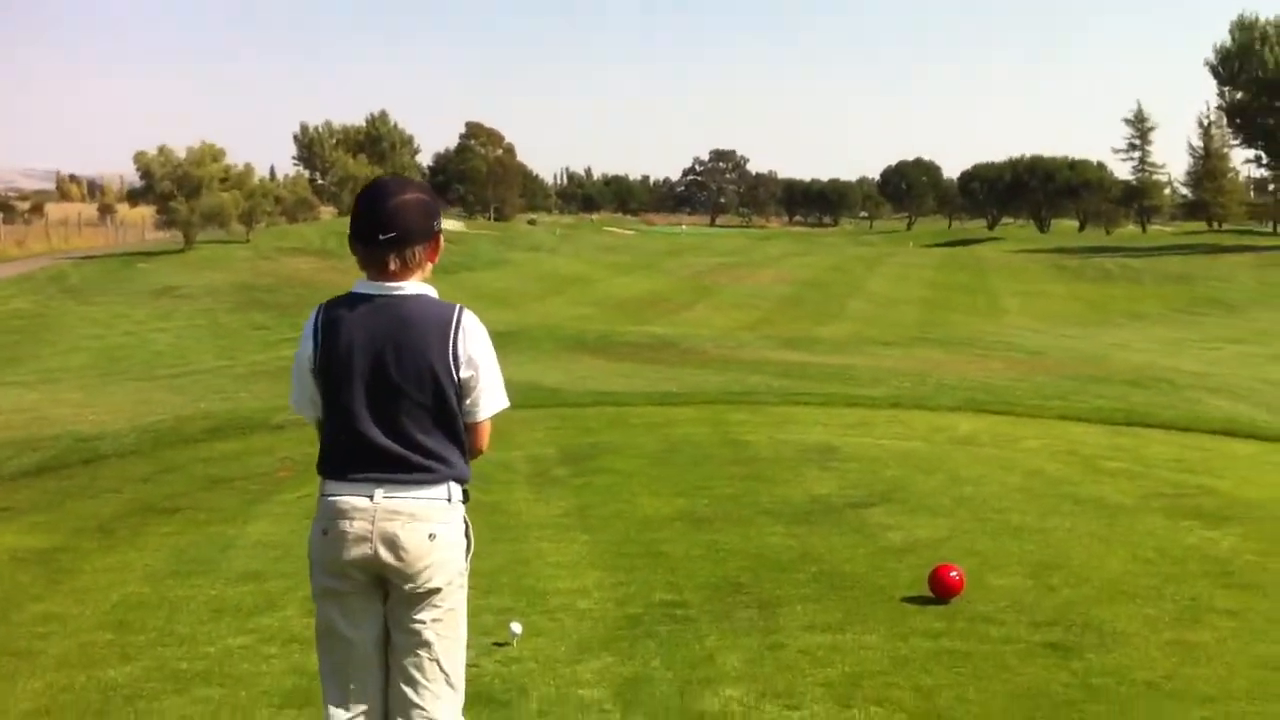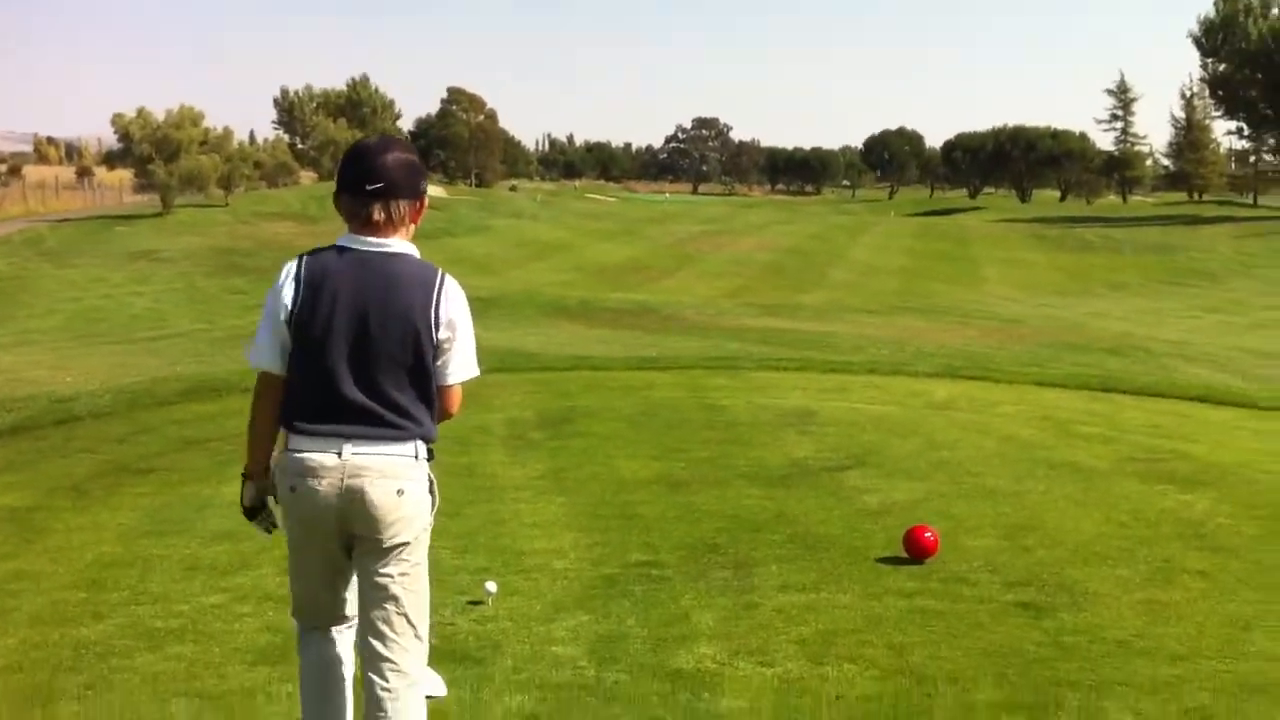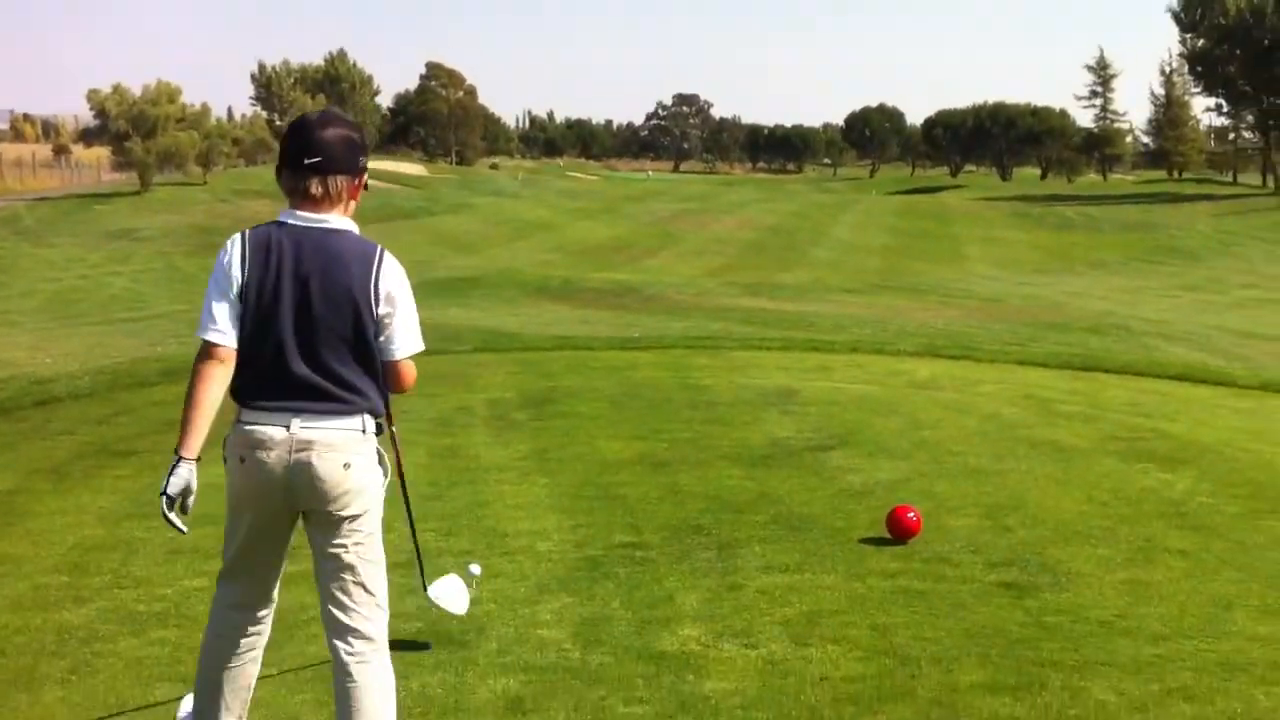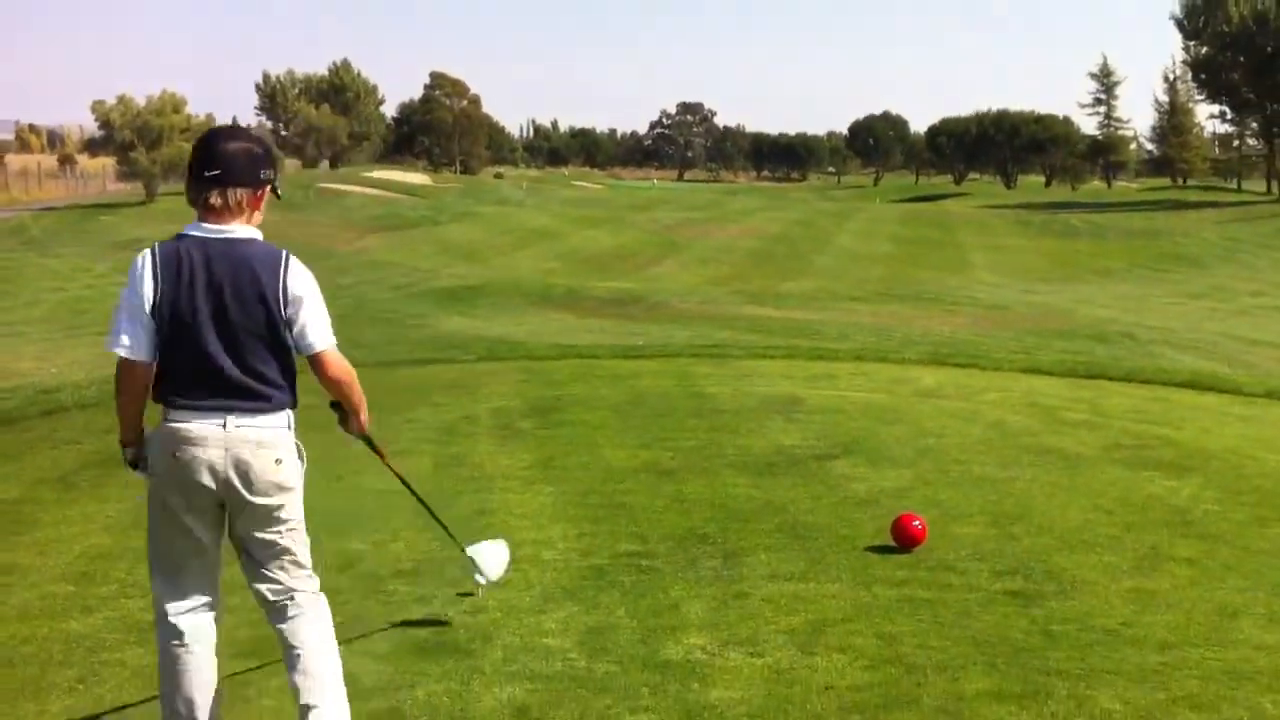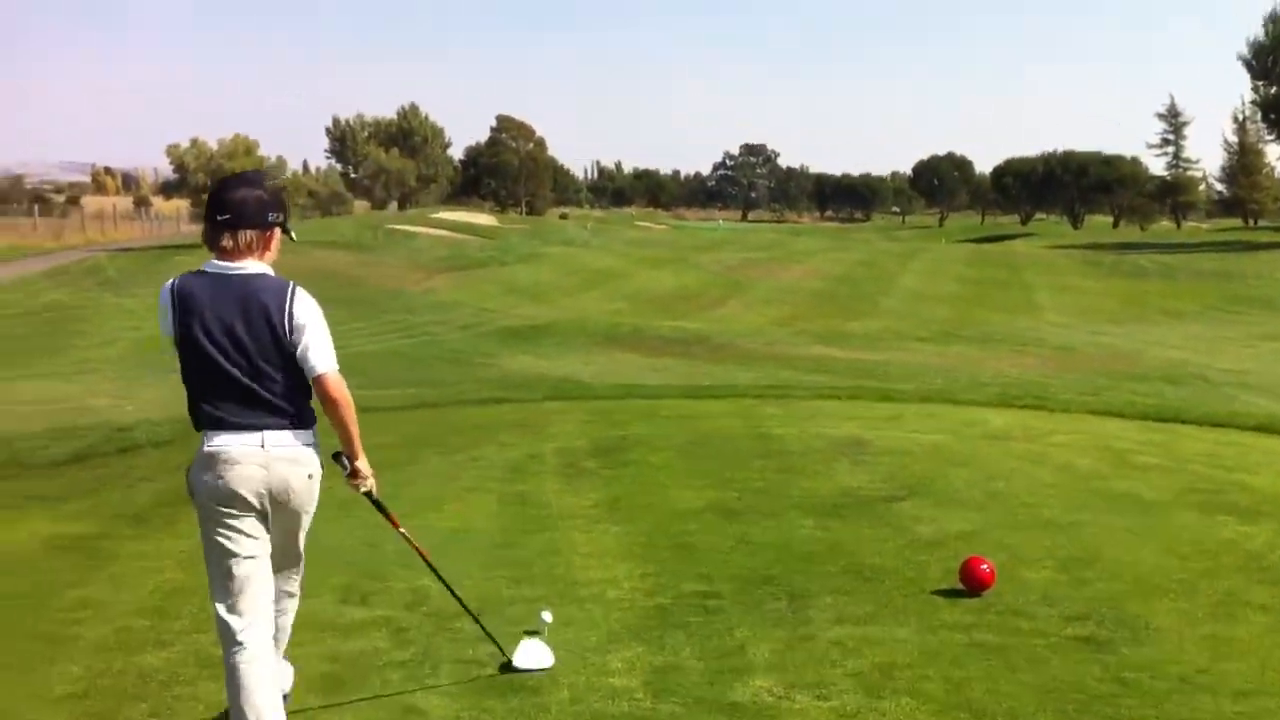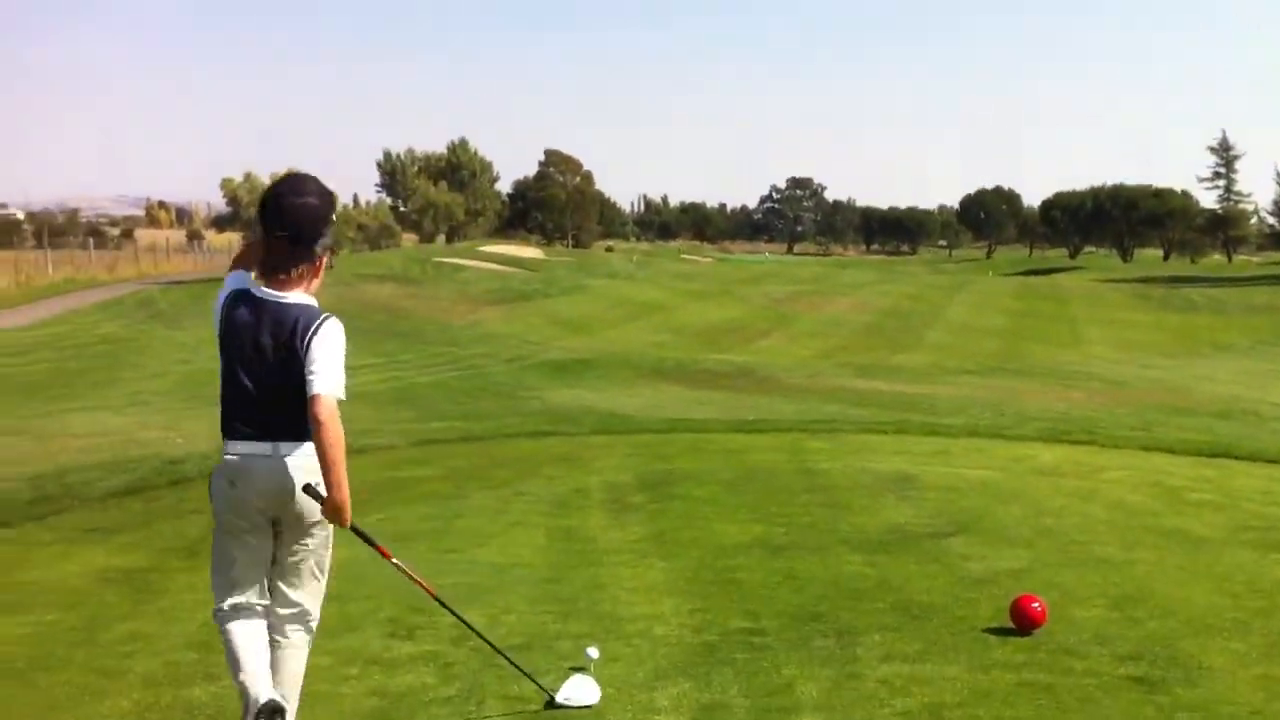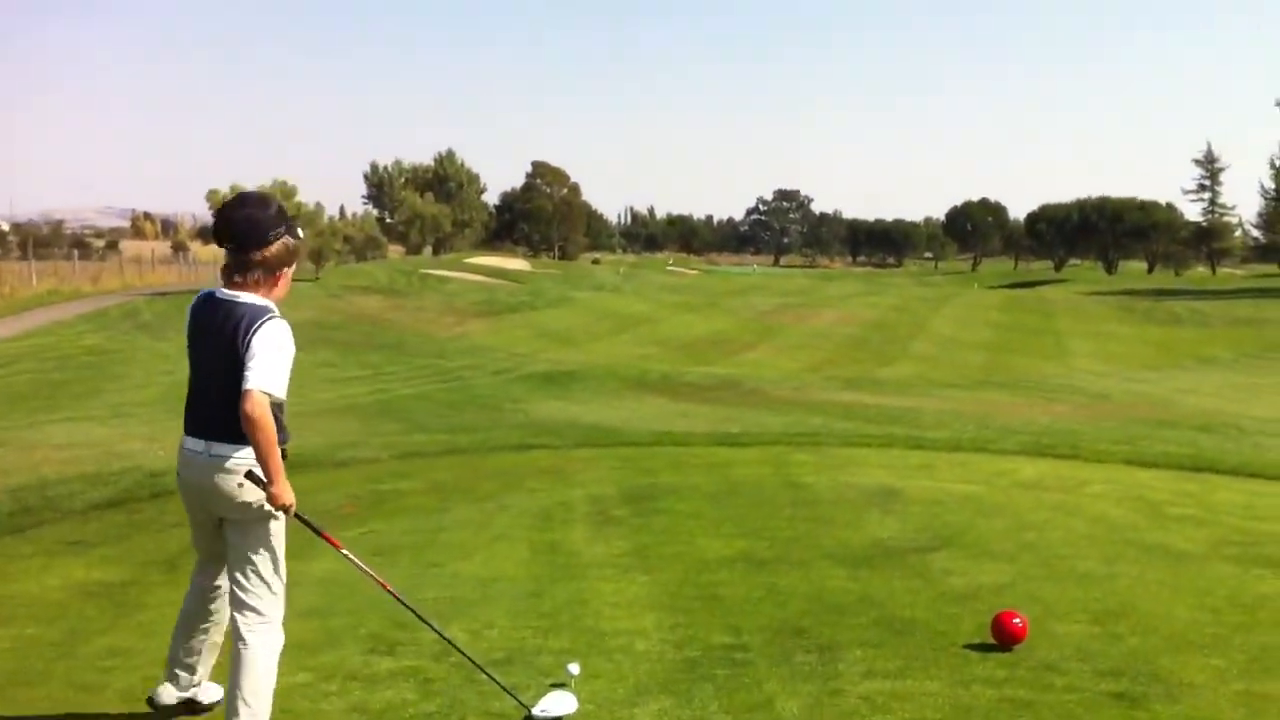
dt=0.3s
person 1, frame 1
left shoulder: (323, 324)
right shoulder: (459, 327)
left elbow: (323, 428)
right elbow: (477, 440)
left hip: (342, 516)
right hip: (428, 518)
person 1, frame 2
left shoulder: (299, 276)
right shoulder: (439, 289)
left elbow: (270, 389)
right elbow: (448, 403)
left wrist: (254, 474)
left hip: (308, 467)
right hip: (395, 474)
left knee: (322, 627)
right knee: (395, 649)
person 1, frame 3
left shoulder: (243, 251)
right shoulder: (378, 265)
left elbow: (216, 359)
right elbow: (402, 378)
left wrist: (185, 456)
left hip: (257, 443)
right hip: (343, 449)
left knee: (241, 597)
right knee: (358, 626)
person 1, frame 4
left shoulder: (153, 265)
right shoulder: (285, 270)
left elbow: (133, 370)
right elbow: (330, 367)
left wrist: (131, 440)
right wrist: (358, 413)
left hip: (184, 443)
right hip: (266, 445)
left knee: (184, 604)
right knee: (294, 595)
person 1, frame 5
left shoulder: (179, 295)
right shoulder: (294, 300)
right elbow: (330, 388)
left wrist: (221, 252)
right wrist: (357, 455)
left hip: (223, 461)
right hip: (292, 457)
left knee: (243, 617)
right knee: (281, 588)
person 1, frame 6
left shoulder: (233, 307)
right shoulder: (322, 327)
left elbow: (241, 266)
right elbow: (323, 411)
left wrist: (271, 231)
right wrist: (339, 490)
left hip: (240, 468)
right hip: (301, 471)
left knee: (239, 603)
right knee: (294, 612)
person 1, frame 7
left shoulder: (204, 306)
right shoulder: (270, 329)
left elbow: (228, 290)
right elbow: (255, 408)
left wrist: (238, 244)
right wrist: (278, 480)
left hip: (195, 461)
right hip: (241, 472)
left knee: (212, 577)
right knee: (259, 611)
